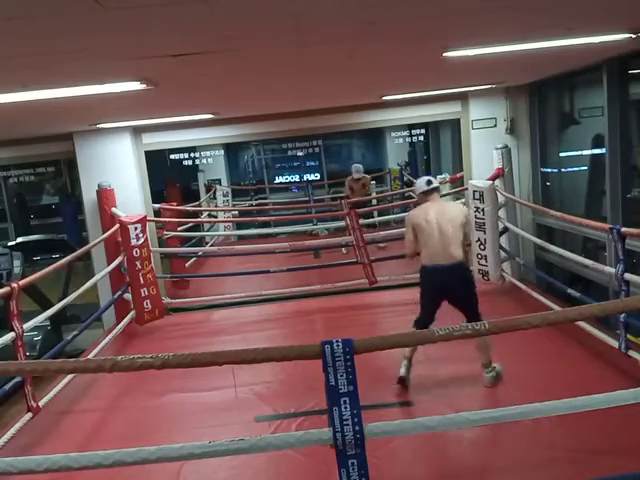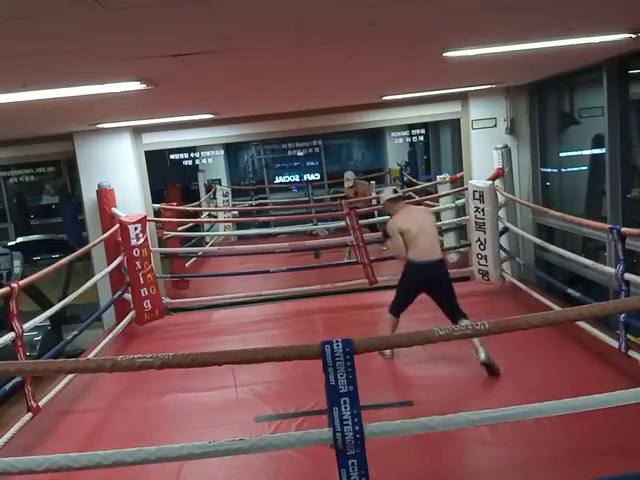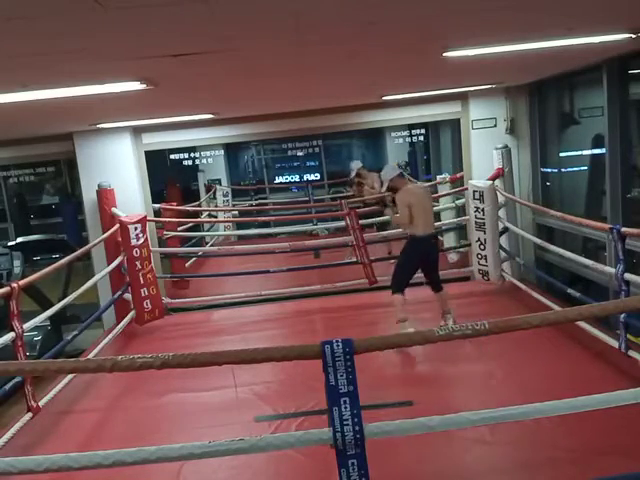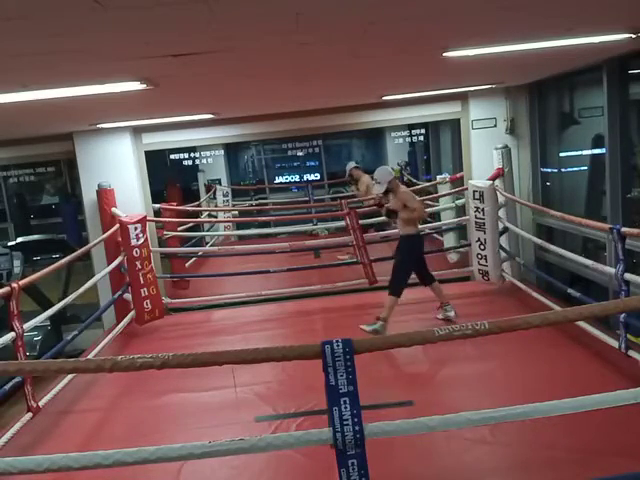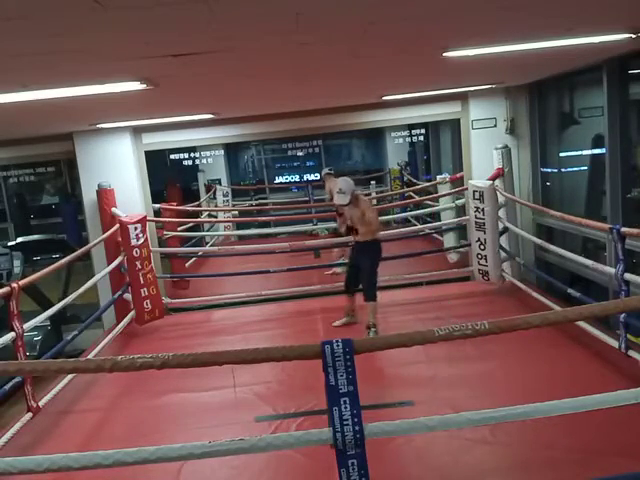
dt=0.5s
person 1, frame 1
left shoulder: (413, 216)
right shoulder: (460, 210)
left elbow: (411, 251)
right elbow: (466, 245)
left hip: (430, 275)
right hip: (457, 271)
left knee: (423, 322)
right knee: (475, 320)
left ankle: (406, 367)
right ankle: (488, 371)
person 1, frame 2
left shoulder: (393, 222)
right shoulder: (426, 211)
left elbow: (402, 253)
left wrist: (391, 238)
left hip: (416, 269)
right hip: (439, 267)
left knee: (396, 308)
right knee: (456, 313)
right ankle: (482, 354)
person 1, frame 3
left shoulder: (401, 195)
right shoulder: (424, 189)
left elbow: (405, 223)
left wrist: (389, 212)
left hip: (416, 242)
right hip: (432, 240)
left knee: (397, 285)
right knee: (434, 281)
left ankle: (402, 323)
right ankle: (448, 318)
person 1, frame 4
left shoulder: (404, 194)
right shoulder: (393, 194)
left elbow: (422, 214)
right elbow: (389, 212)
left wrist: (400, 214)
right wrist: (386, 208)
left hip: (410, 242)
right hip: (410, 241)
left knee: (396, 283)
right knee: (425, 276)
left ankle: (381, 323)
right ankle: (447, 308)
person 1, frame 5
left shoulder: (364, 203)
right shoulder: (344, 203)
left elbow: (376, 228)
right elbow: (343, 226)
left wrist: (356, 229)
right wrist: (345, 226)
left hip: (371, 247)
right hip: (357, 246)
left knee: (368, 287)
right knee: (349, 285)
left ankle: (372, 328)
right ankle: (350, 315)
